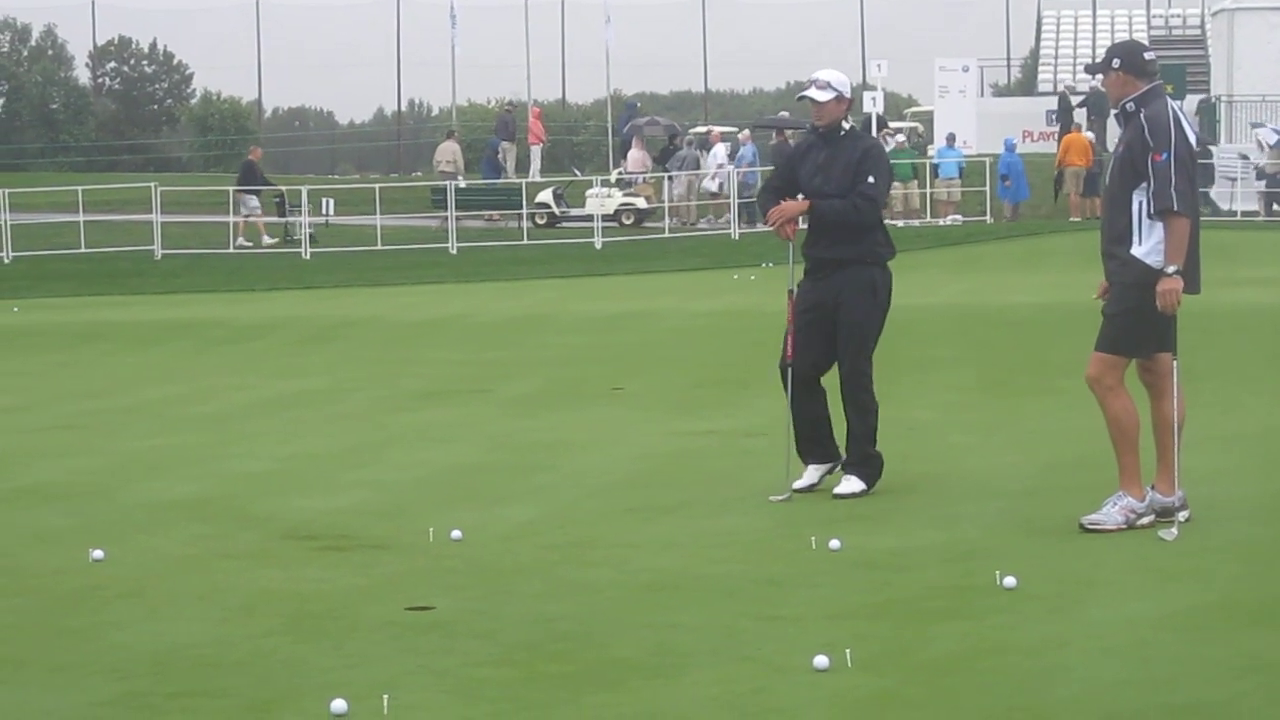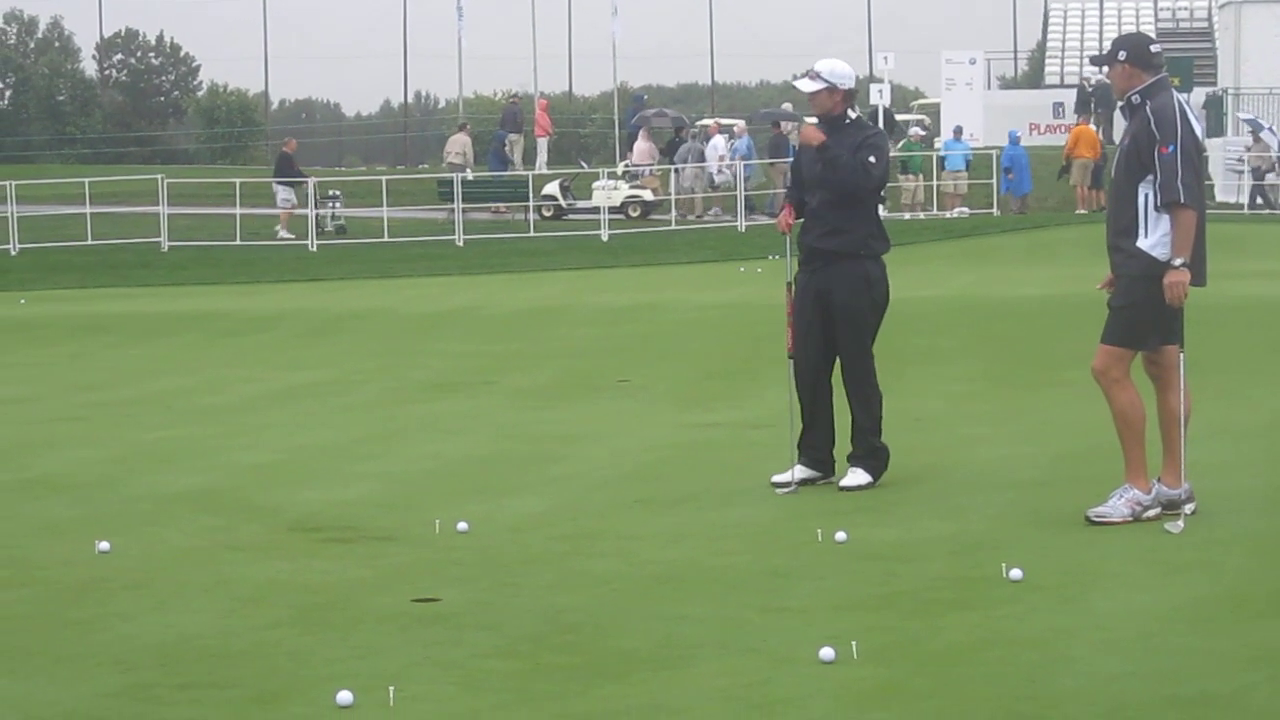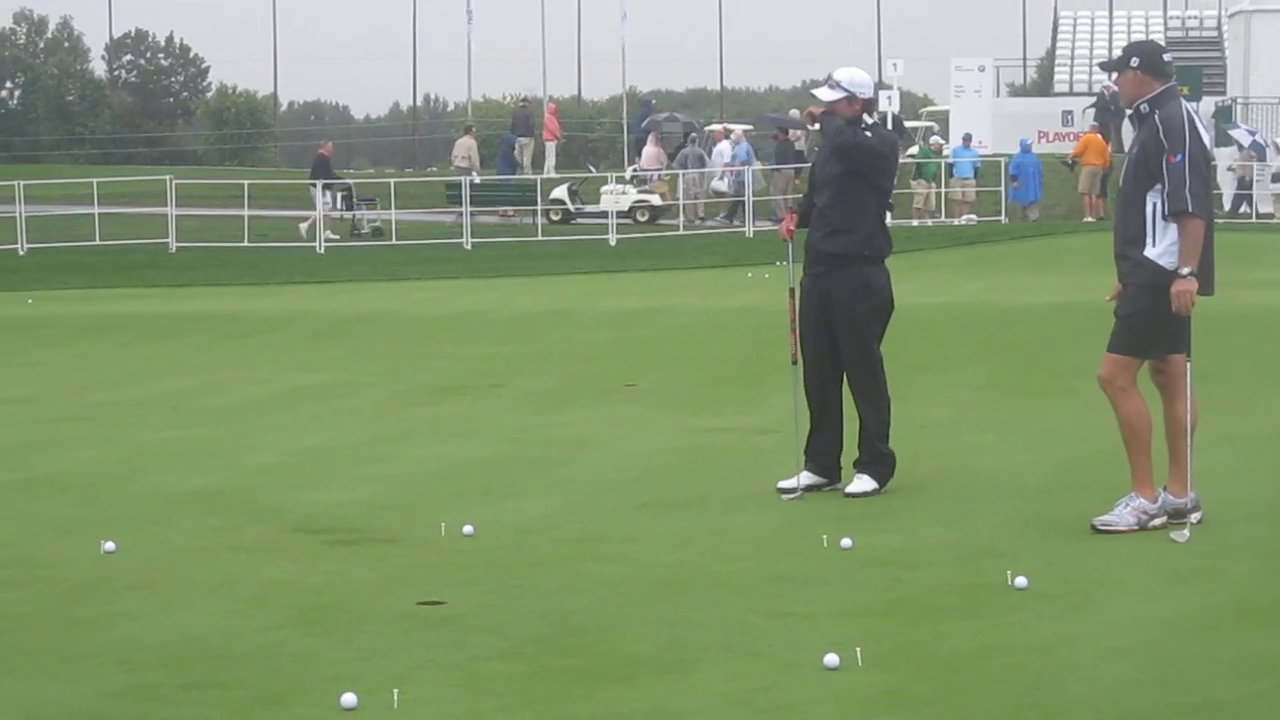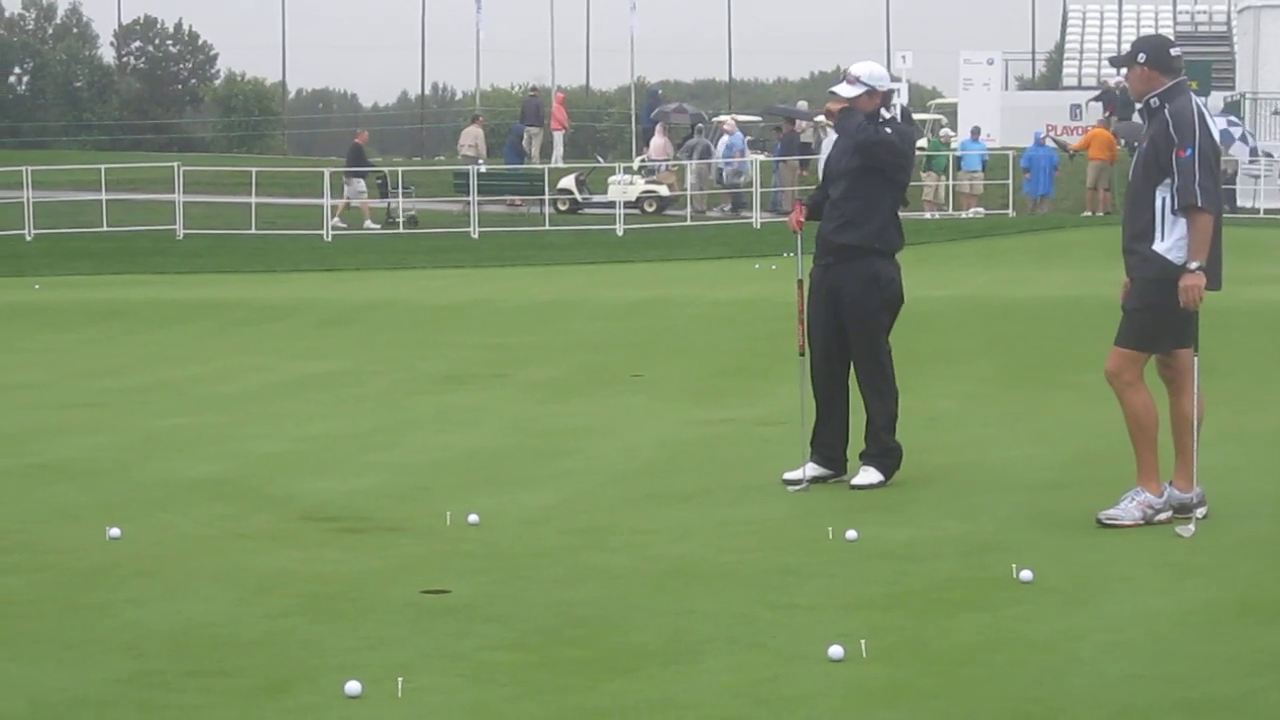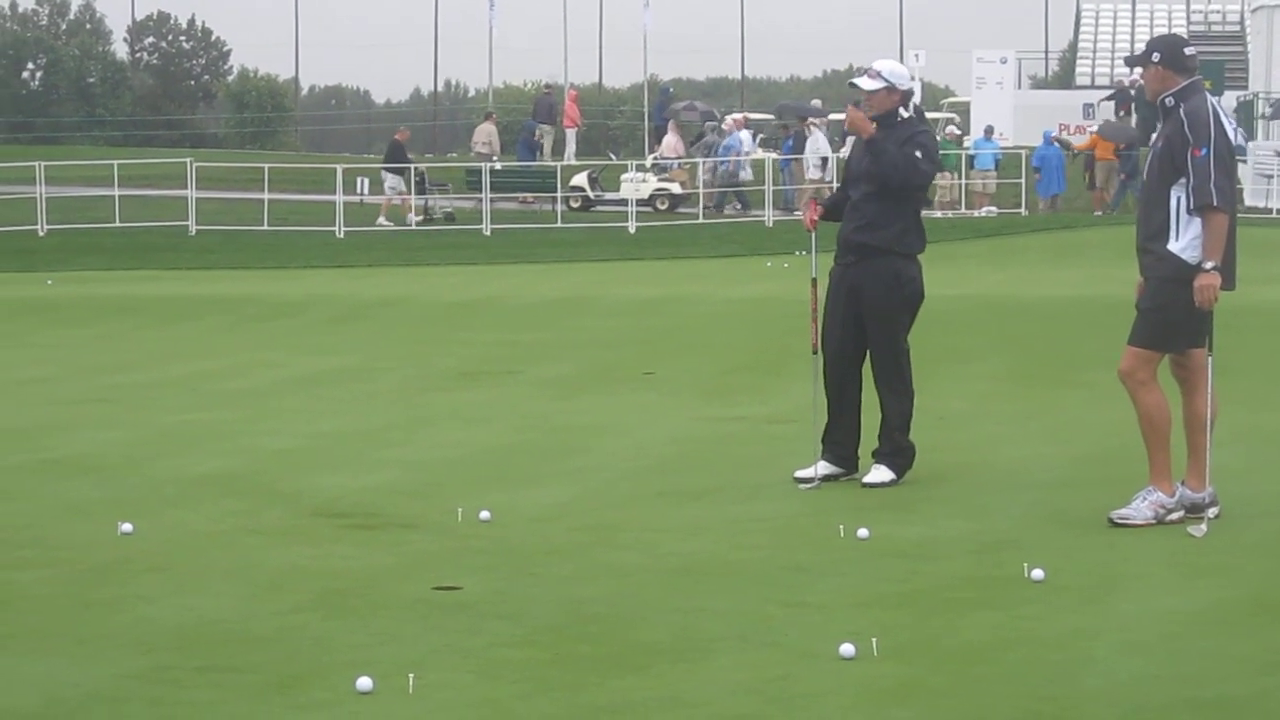
dt=0.5s
person 1, frame 1
left shoulder: (1158, 121)
right shoulder: (1144, 120)
left elbow: (1177, 203)
left wrist: (1173, 271)
right wrist: (1119, 271)
left hip: (1151, 272)
right hip: (1141, 271)
left knee: (1103, 375)
right knee: (1156, 376)
left ankle: (1134, 497)
right ankle: (1166, 494)
person 1, frame 2
left shoulder: (1164, 113)
right shoulder: (1148, 112)
left elbow: (1184, 194)
left wrist: (1180, 262)
right wrist: (1124, 263)
left hip: (1157, 265)
right hip: (1147, 263)
left knee: (1109, 367)
right knee: (1162, 369)
left ankle: (1140, 489)
right ankle: (1173, 487)
person 1, frame 3
left shoulder: (1173, 121)
right shoulder: (1156, 121)
left elbow: (1192, 204)
left wrist: (1187, 272)
right wrist: (1131, 274)
left hip: (1164, 274)
right hip: (1153, 272)
left knee: (1116, 376)
right knee: (1169, 378)
left ankle: (1146, 498)
right ankle: (1179, 496)
person 1, frame 4
left shoulder: (1182, 115)
right shoulder: (1165, 115)
left elbow: (1201, 198)
left wrist: (1196, 266)
right wrist: (1138, 269)
left hip: (1172, 269)
right hip: (1161, 268)
left knee: (1122, 370)
right knee: (1176, 374)
left ankle: (1151, 492)
right ankle: (1184, 491)
person 1, frame 5
left shoulder: (1198, 115)
right shoulder: (1181, 115)
left elbow: (1216, 198)
left wrist: (1211, 266)
right wrist: (1154, 270)
left hip: (1186, 269)
right hip: (1175, 267)
left knee: (1136, 369)
right knee: (1189, 373)
left ankle: (1163, 492)
right ankle: (1196, 490)
person 2, frame 1
left shoulder: (868, 150)
right shoulder: (804, 150)
left elbow: (865, 209)
right elbow: (771, 192)
left wrist: (808, 207)
right wrist: (781, 215)
left hip: (861, 274)
right hip: (818, 272)
left knee: (854, 373)
right knee: (796, 367)
left ankle: (862, 466)
right ankle: (820, 453)
person 2, frame 2
left shoulder: (869, 138)
right shoulder: (810, 138)
left elbow: (861, 183)
left wrist: (823, 146)
right wrist: (790, 208)
left hip: (855, 266)
right hip: (814, 264)
left knee: (857, 364)
right knee: (809, 366)
left ankle: (868, 459)
right ankle: (815, 459)
person 2, frame 3
left shoulder: (880, 142)
right shoulder: (830, 143)
left elbow: (846, 143)
left wrist: (825, 118)
right wrist: (797, 216)
left hip: (859, 273)
right hip: (820, 269)
left knee: (864, 370)
right knee: (818, 372)
left ankle: (875, 466)
right ankle: (821, 464)
person 2, frame 4
left shoulder: (897, 137)
right shoulder: (847, 136)
left elbow: (868, 141)
left wrist: (846, 114)
right wrist: (807, 208)
left hip: (870, 266)
right hip: (830, 262)
left knee: (872, 363)
right knee: (825, 363)
left ankle: (880, 457)
right ankle: (827, 456)
person 2, frame 5
left shoulder: (918, 136)
right shoulder: (869, 134)
left elbow: (908, 180)
left wrist: (870, 137)
right wrist: (824, 209)
left hip: (891, 267)
right hip: (850, 261)
left knee: (889, 363)
right knee: (838, 359)
left ankle: (893, 457)
right ankle: (838, 454)
